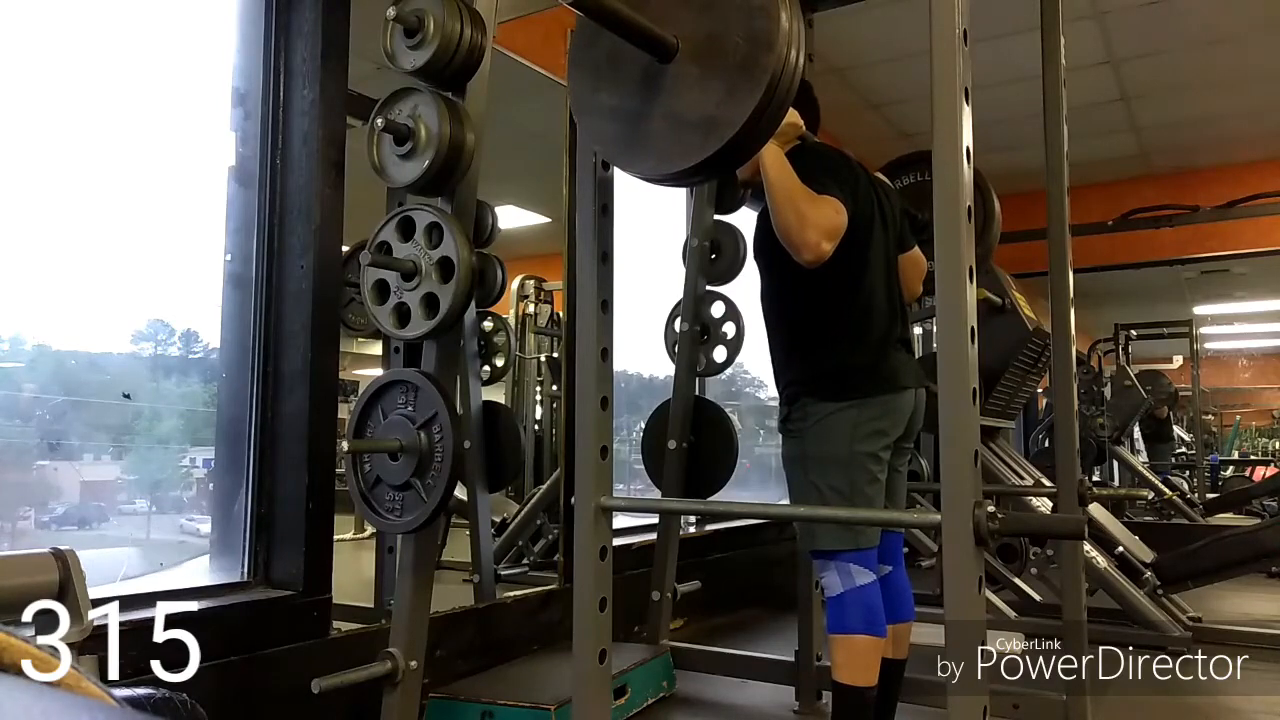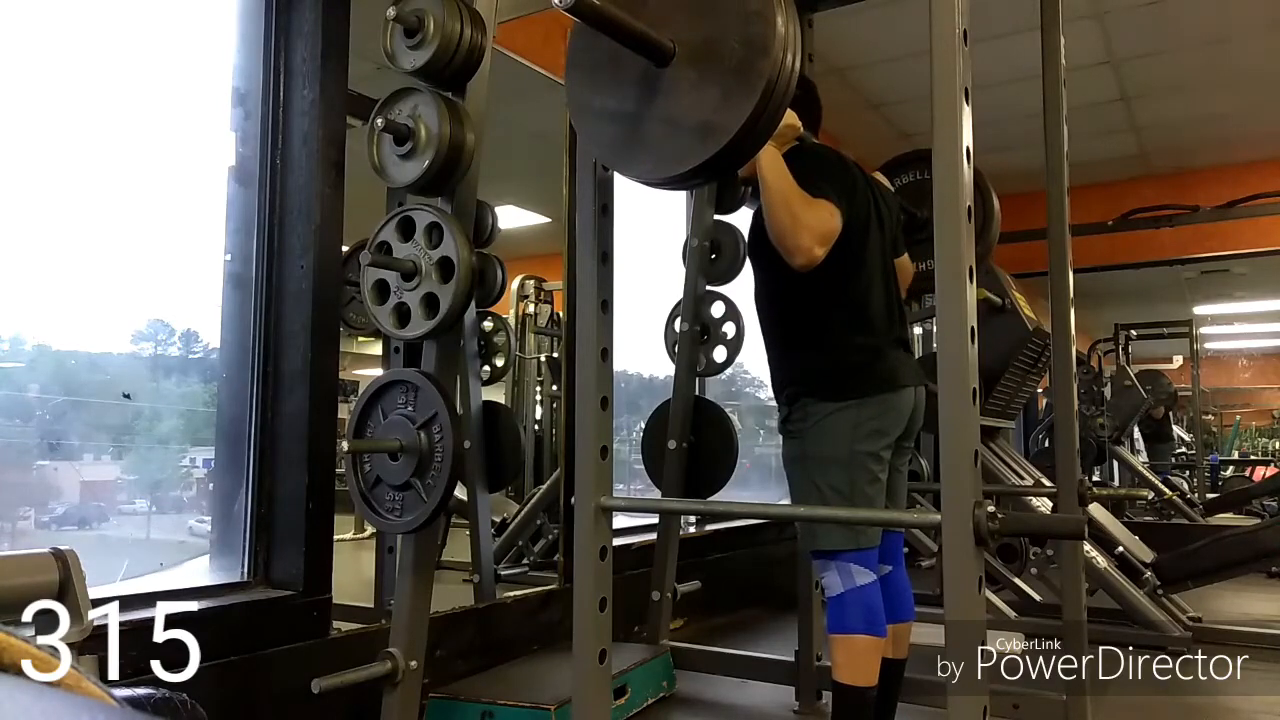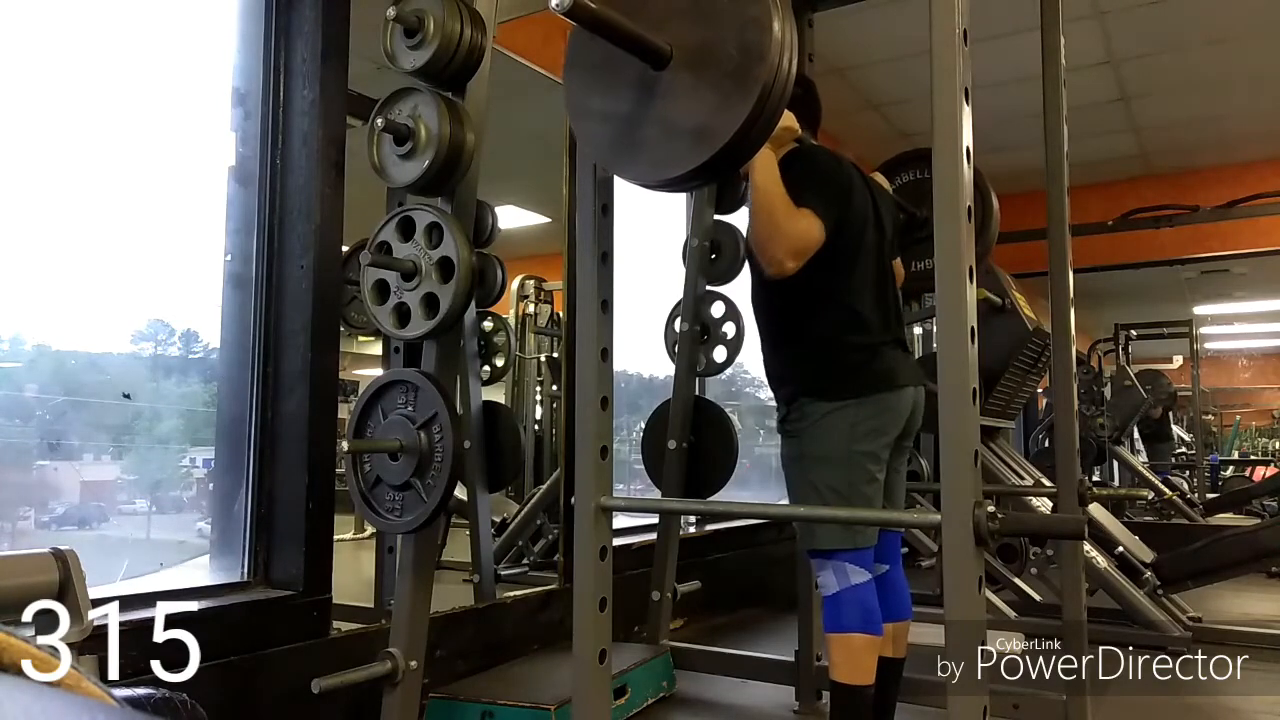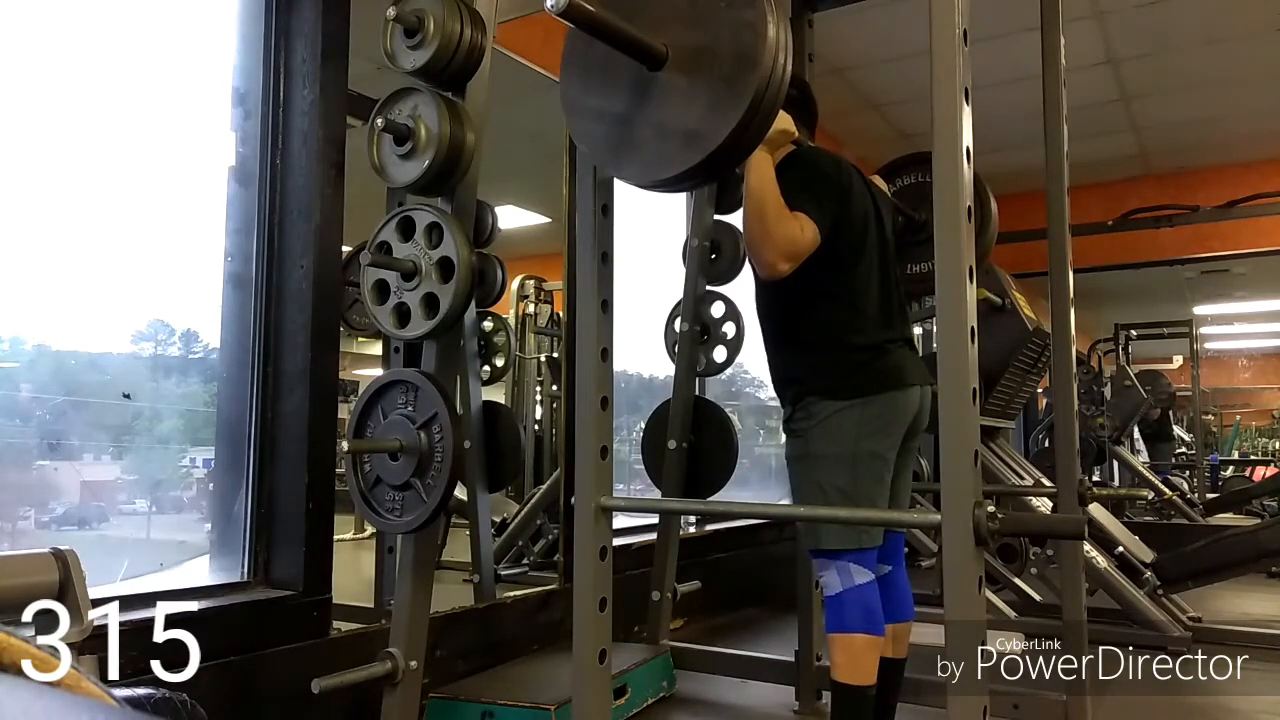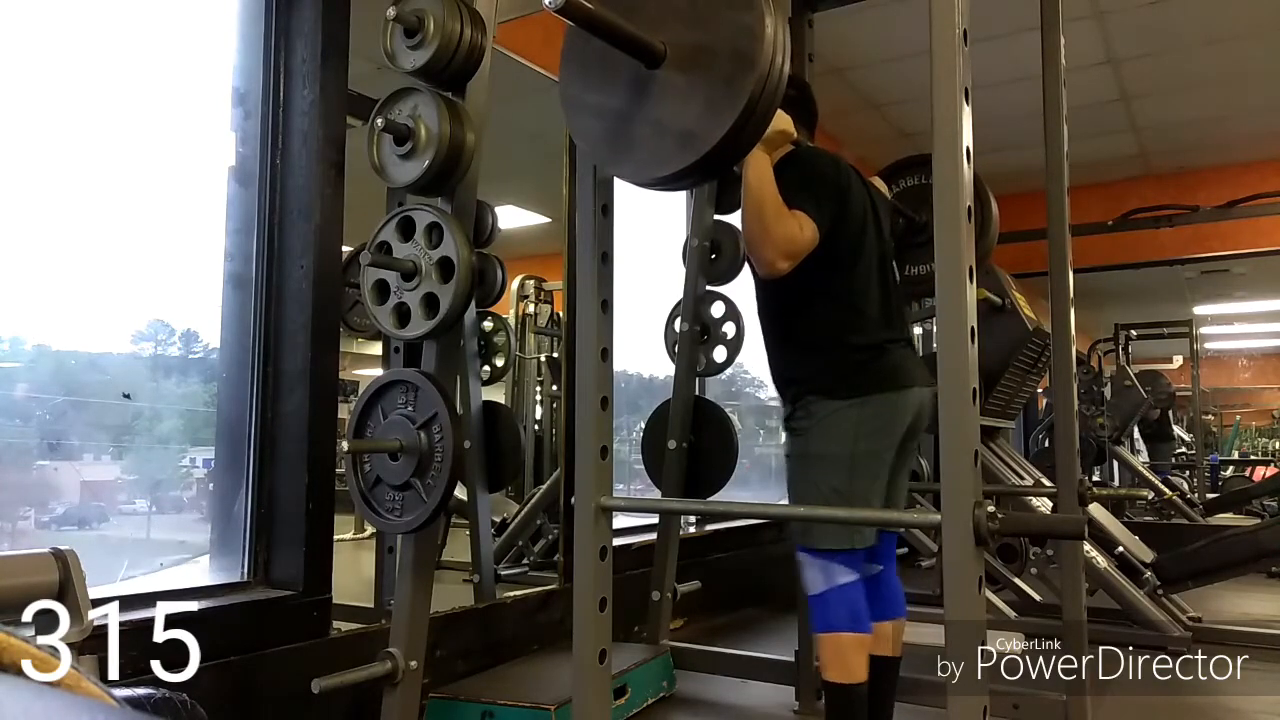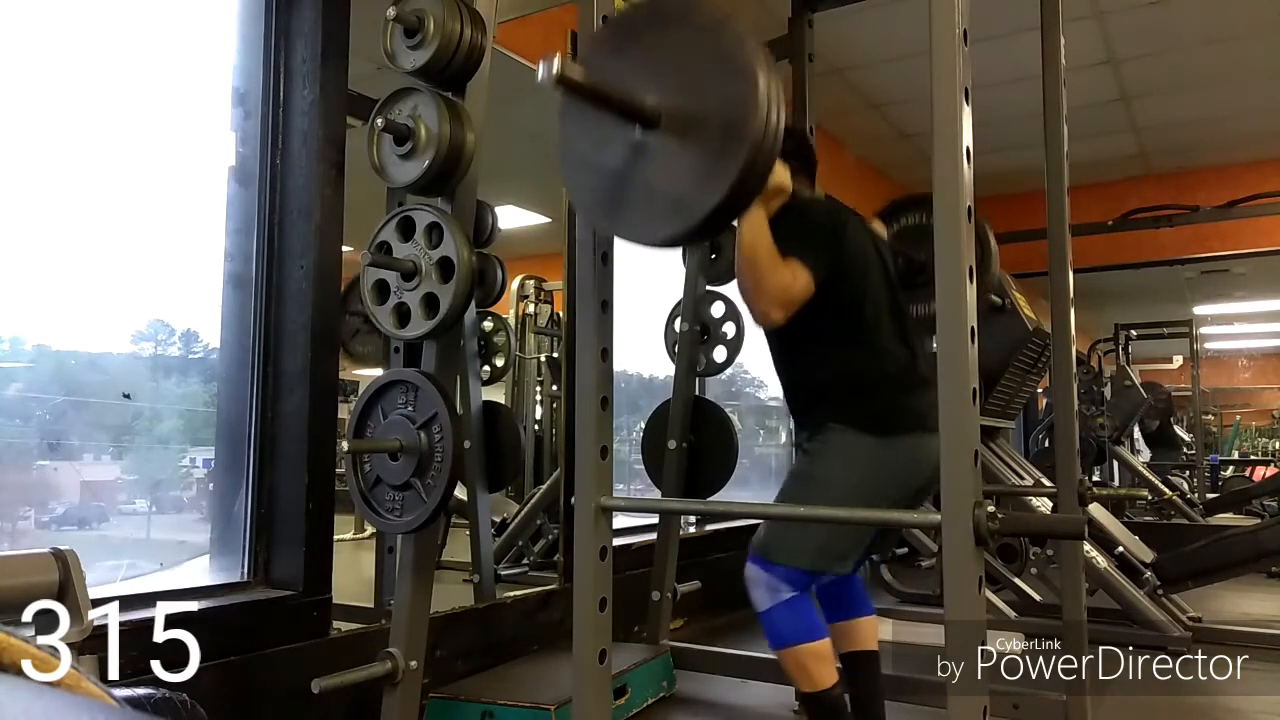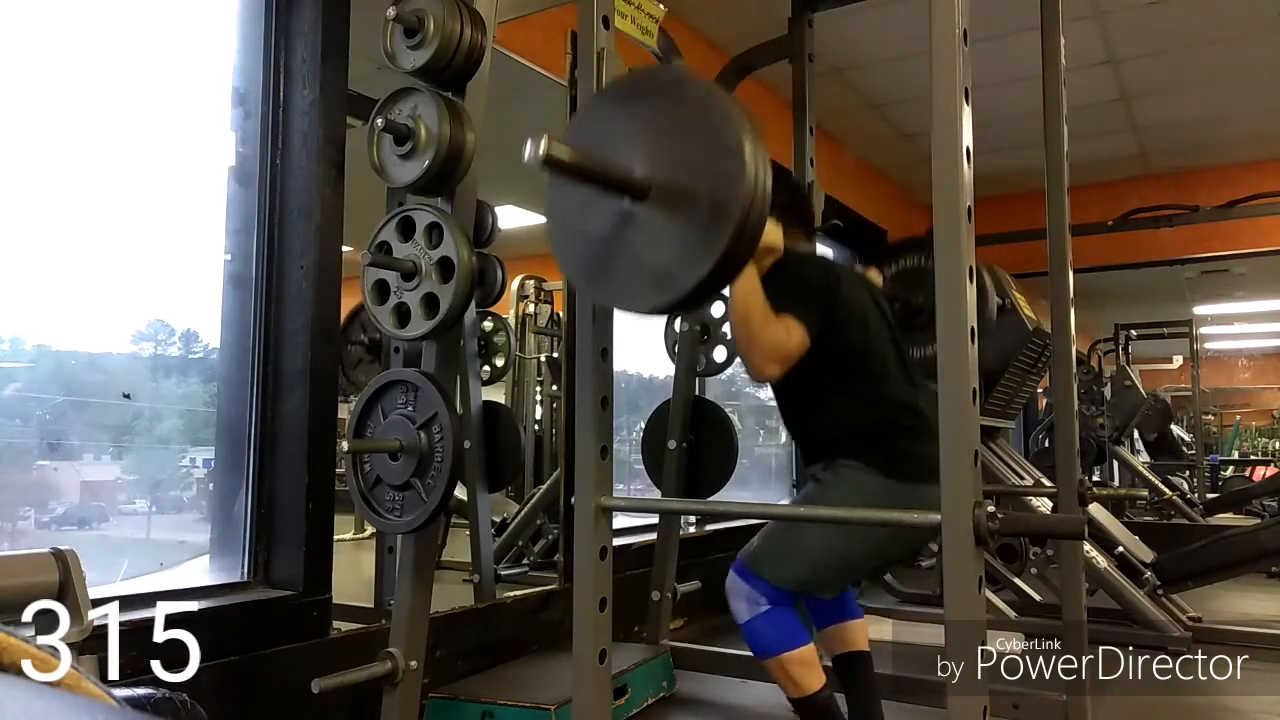
dt=0.3s
person 1, frame 1
left shoulder: (812, 164)
right shoulder: (860, 179)
left elbow: (813, 240)
right elbow: (913, 279)
left wrist: (768, 148)
left hip: (841, 395)
right hip: (890, 387)
left knee: (845, 566)
right knee: (880, 560)
person 1, frame 2
left shoulder: (808, 165)
right shoulder: (855, 178)
left elbow: (805, 243)
right elbow: (900, 278)
left wrist: (766, 149)
left hip: (840, 395)
right hip: (889, 386)
left knee: (846, 564)
right knee: (880, 561)
person 1, frame 3
left shoulder: (807, 168)
right shoulder: (851, 177)
left elbow: (780, 253)
right elbow: (890, 276)
left wrist: (761, 150)
left hip: (840, 395)
right hip: (887, 385)
left knee: (842, 564)
right knee: (877, 559)
person 1, frame 4
left shoulder: (805, 170)
right shoulder: (851, 179)
left elbow: (775, 255)
left wrist: (756, 150)
left hip: (846, 393)
right hip: (894, 384)
left knee: (844, 564)
right knee: (880, 560)
person 1, frame 5
left shoulder: (802, 169)
right shoulder: (849, 180)
left elbow: (774, 252)
left wrist: (755, 149)
left hip: (846, 394)
right hip: (894, 385)
left knee: (830, 564)
right knee: (870, 563)
person 1, frame 6
left shoulder: (801, 217)
right shoulder: (844, 222)
left elbow: (771, 302)
left wrist: (751, 202)
left hip: (868, 429)
right hip: (911, 425)
left knee: (775, 574)
right knee: (829, 568)
person 1, frame 7
left shoulder: (794, 274)
right shoulder: (840, 277)
left elbow: (766, 359)
left wrist: (741, 256)
left hip: (886, 474)
right hip: (921, 472)
left knee: (754, 586)
right knee: (815, 572)
